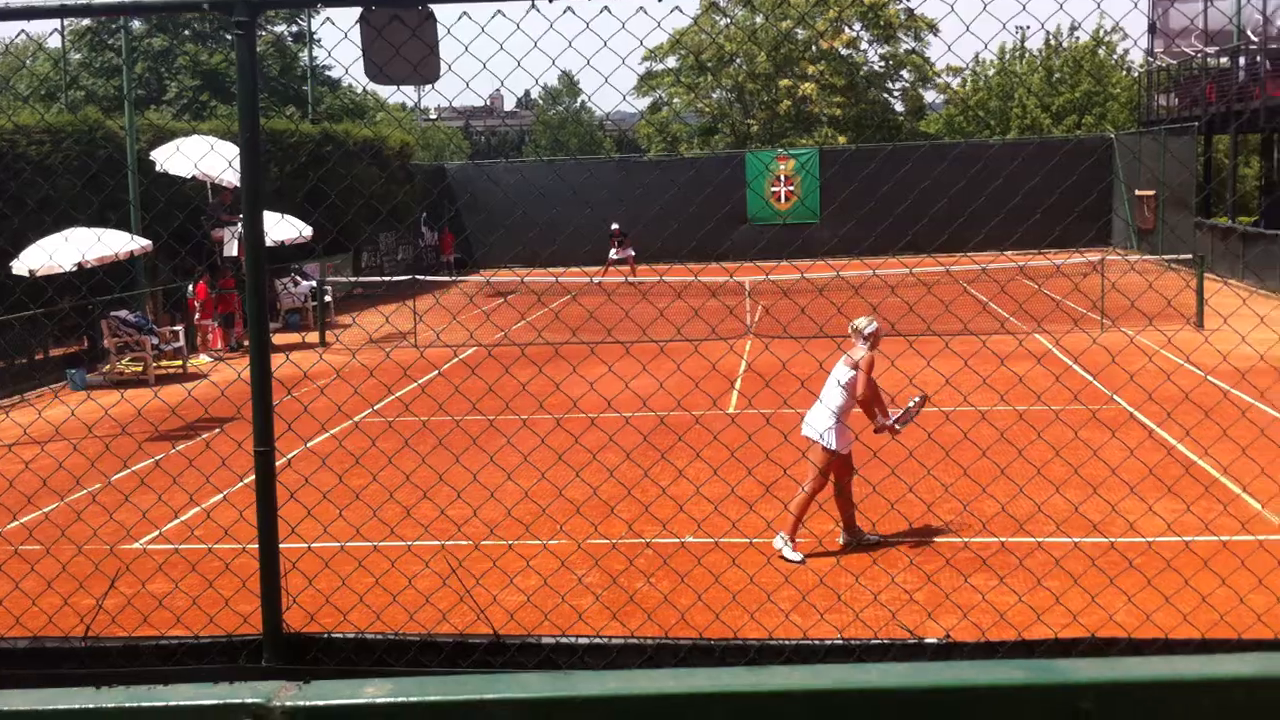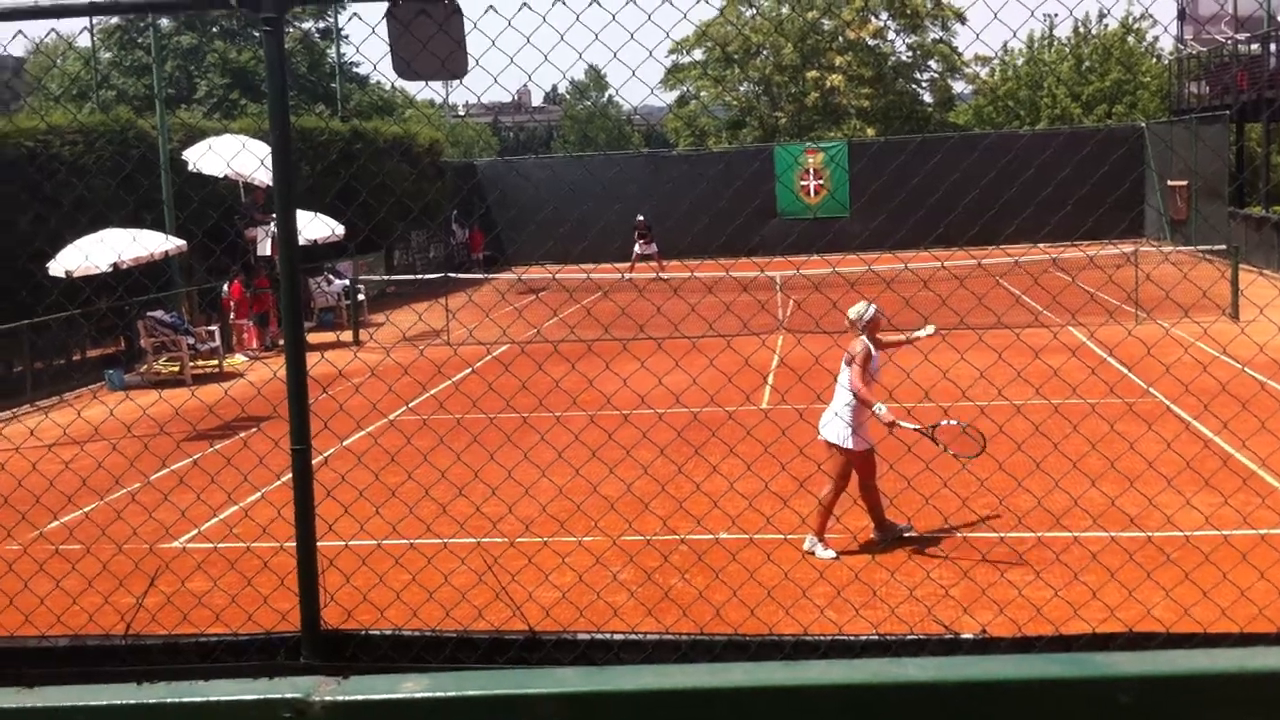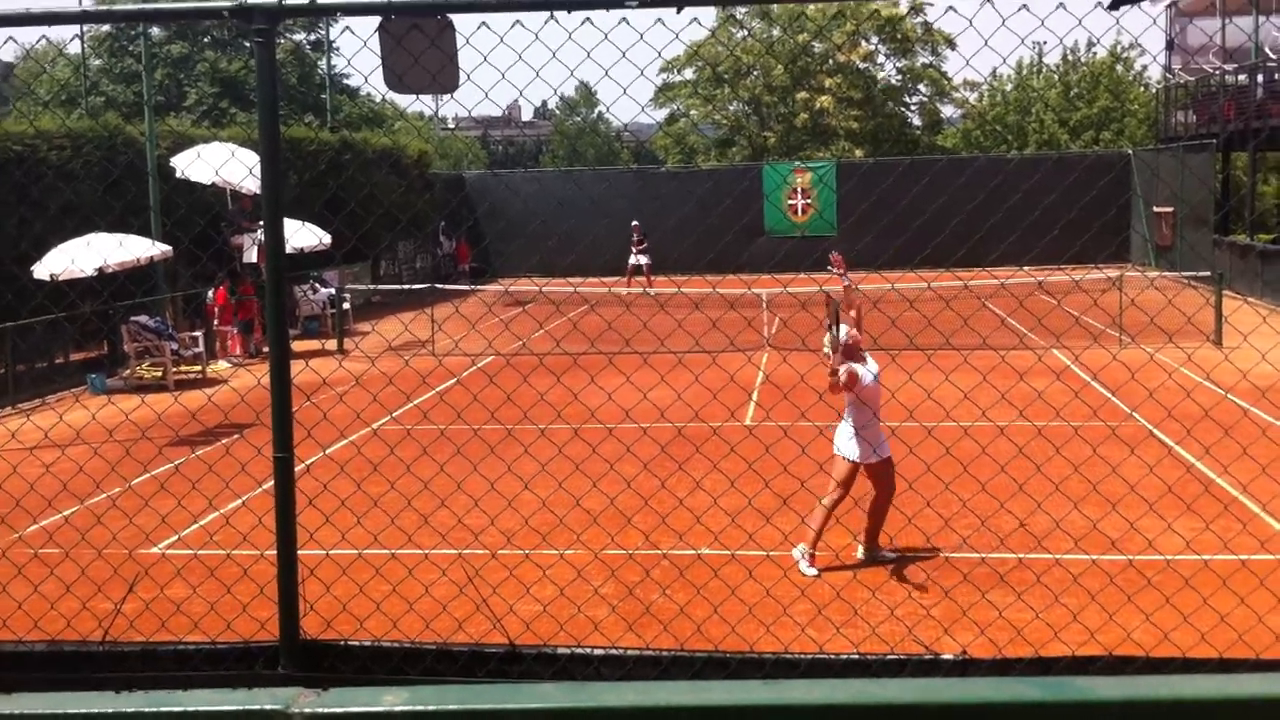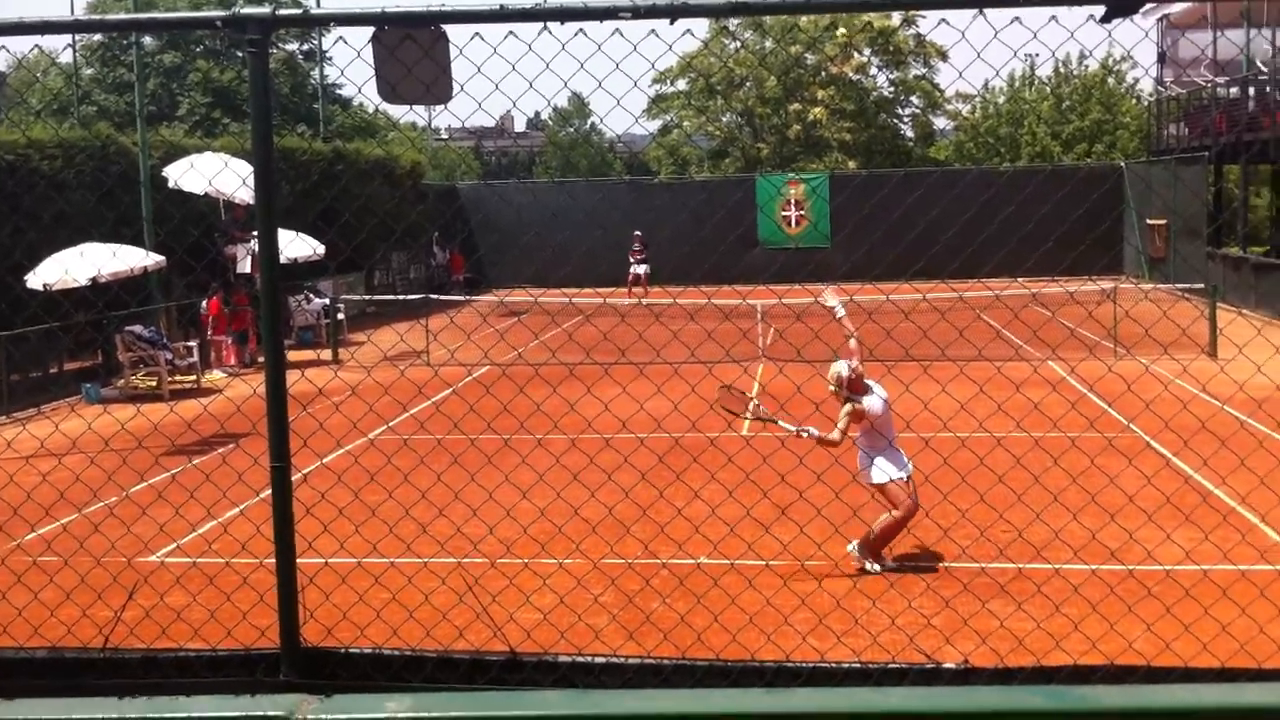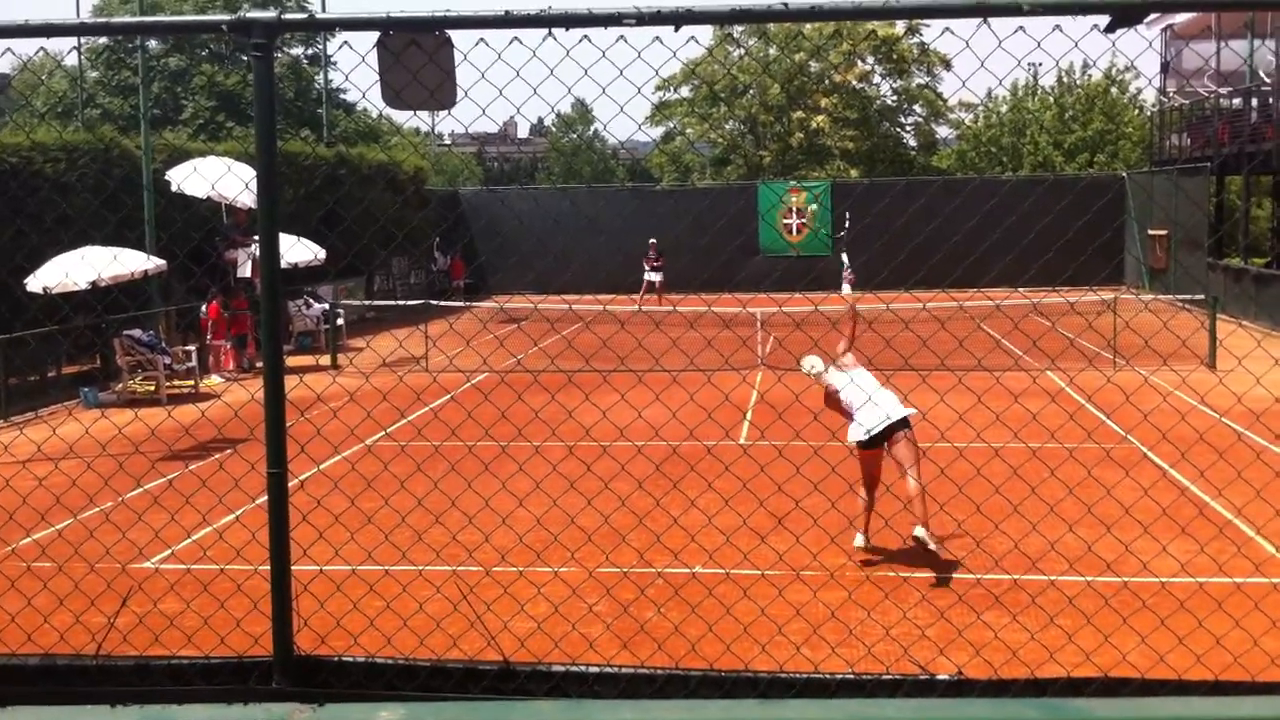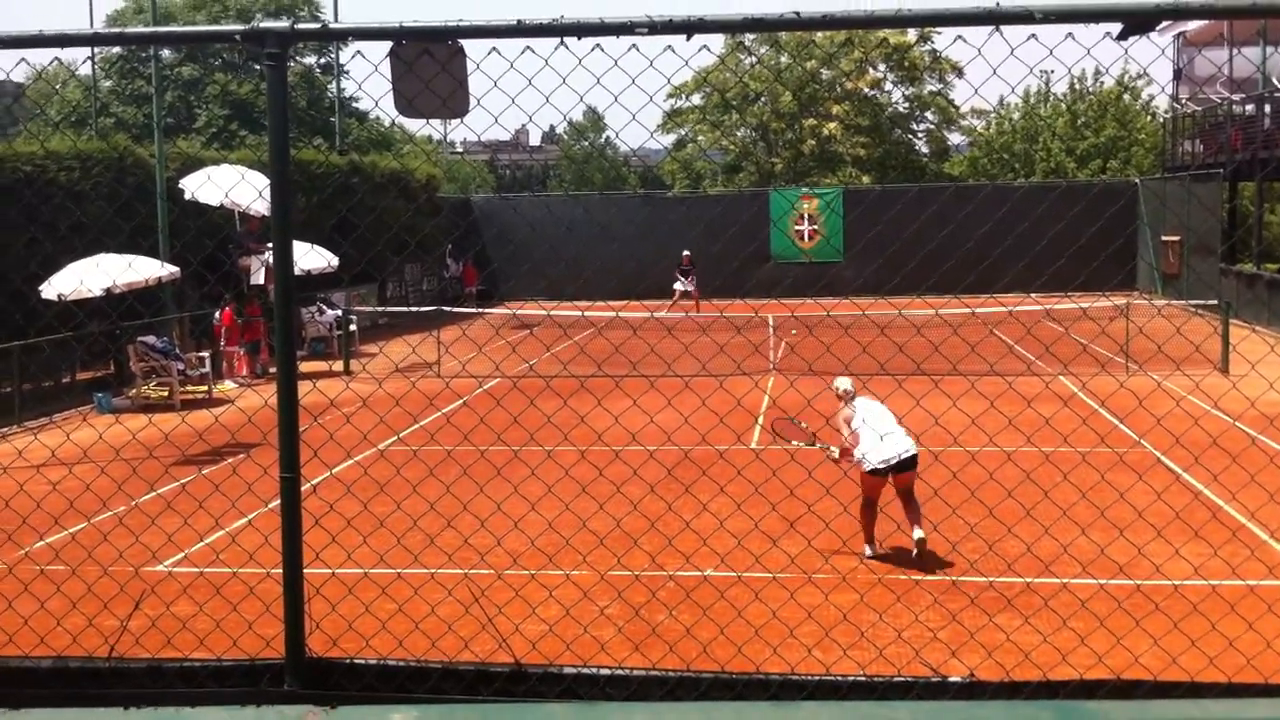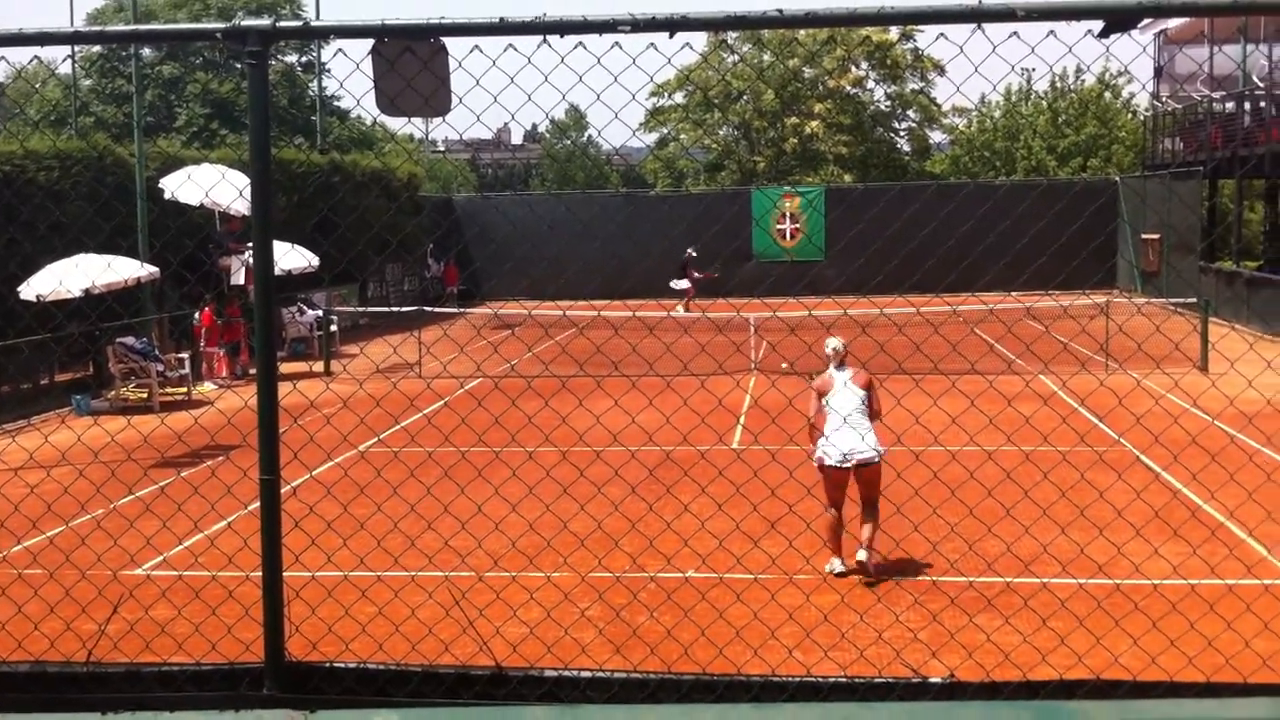
dt=0.4s
person 1, frame 1
left shoulder: (857, 355)
right shoulder: (866, 356)
left elbow: (872, 390)
right elbow: (861, 396)
left wrist: (885, 419)
right wrist: (878, 421)
left hip: (832, 424)
right hip: (825, 425)
left knee: (844, 478)
right knee: (815, 483)
left ankle: (851, 532)
right ankle: (786, 538)
person 1, frame 2
left shoulder: (872, 343)
right shoulder: (860, 347)
left elbow: (898, 340)
right elbow: (857, 385)
left wrist: (919, 334)
right wrist: (879, 409)
left hip: (856, 423)
right hip: (843, 424)
left knee: (868, 477)
right knee: (839, 482)
left ankle: (882, 526)
right ankle: (815, 539)
person 1, frame 3
left shoulder: (859, 354)
right shoulder: (849, 370)
left elbow: (855, 308)
right elbow: (834, 389)
left wrist: (845, 278)
right wrist: (834, 377)
left hip: (873, 436)
right hip: (854, 439)
left knee: (887, 490)
right knee: (836, 494)
left ankle: (870, 547)
right ankle: (806, 550)
person 1, frame 4
left shoulder: (861, 382)
right shoulder: (853, 407)
left elbow: (854, 339)
right elbow: (835, 439)
left wrist: (838, 310)
right wrist: (814, 434)
left hip: (890, 455)
right hip: (877, 461)
left knee: (909, 507)
right knee: (906, 509)
left ankle: (872, 552)
right ankle: (863, 547)
person 1, frame 5
left shoulder: (828, 395)
right shoulder: (841, 363)
right elbow: (848, 337)
right wrist: (851, 309)
left hip: (866, 430)
right hip: (891, 415)
left knee: (869, 484)
right knee: (911, 472)
left ankle: (863, 536)
right ankle: (922, 529)
person 1, frame 6
left shoulder: (842, 414)
right shoulder: (872, 400)
left elbow: (849, 446)
left wrist: (839, 454)
left hip: (874, 455)
right hip: (904, 448)
left knee: (870, 499)
right knee: (907, 495)
left ankle: (870, 545)
right ankle: (917, 531)
person 1, frame 7
left shoulder: (820, 382)
right shoulder: (864, 377)
left elbow: (814, 420)
right elbow: (876, 412)
left wrist: (817, 446)
left hip: (834, 448)
right hip: (866, 446)
left knee: (834, 506)
right knee: (869, 503)
left ankle: (837, 560)
right ankle: (865, 551)
